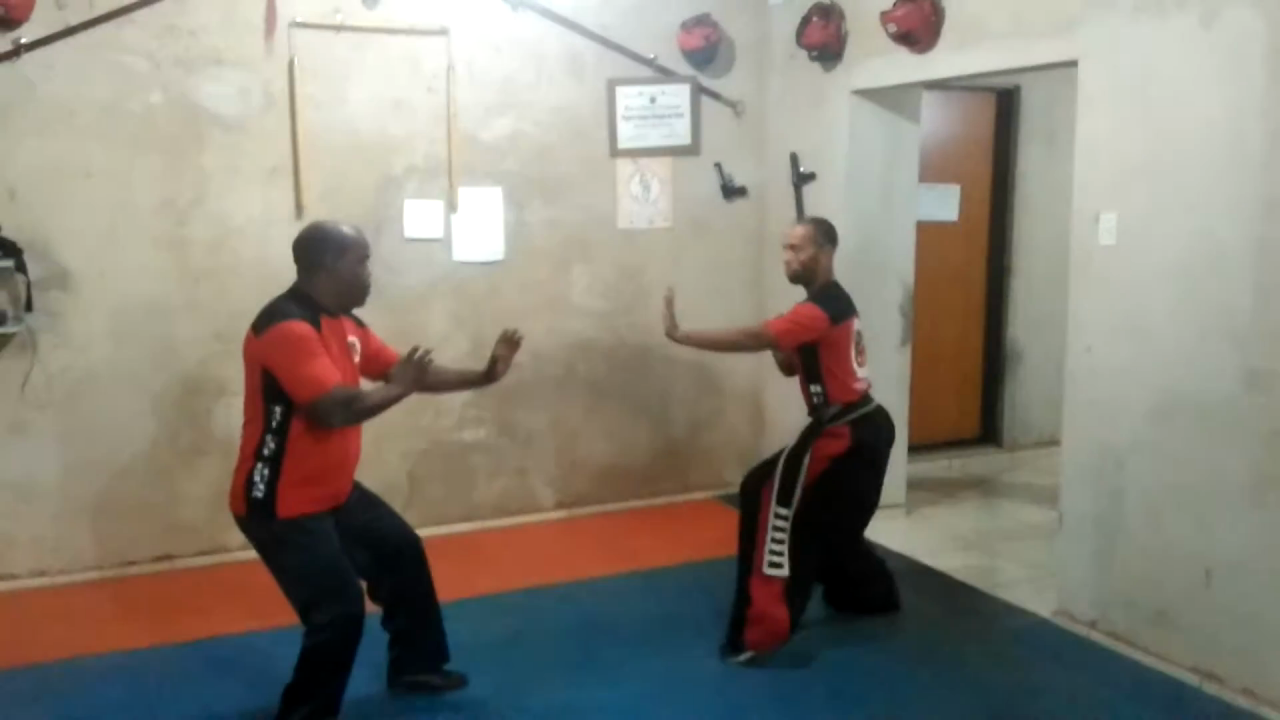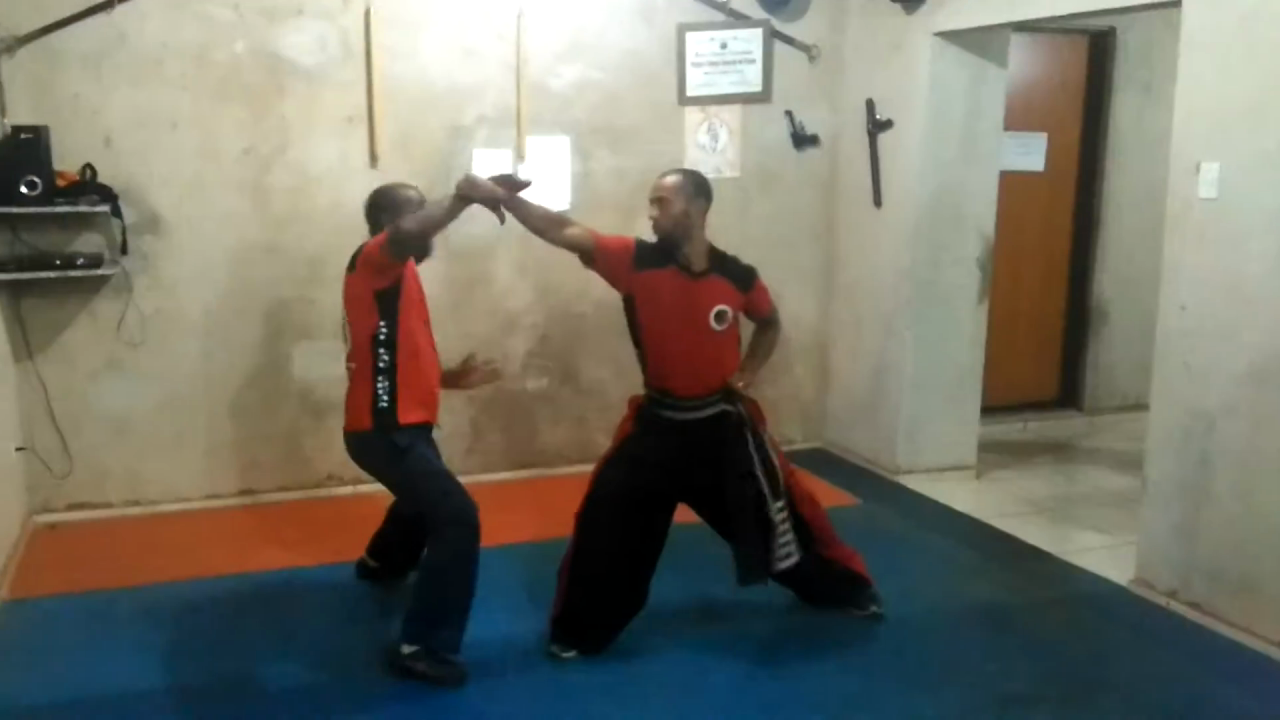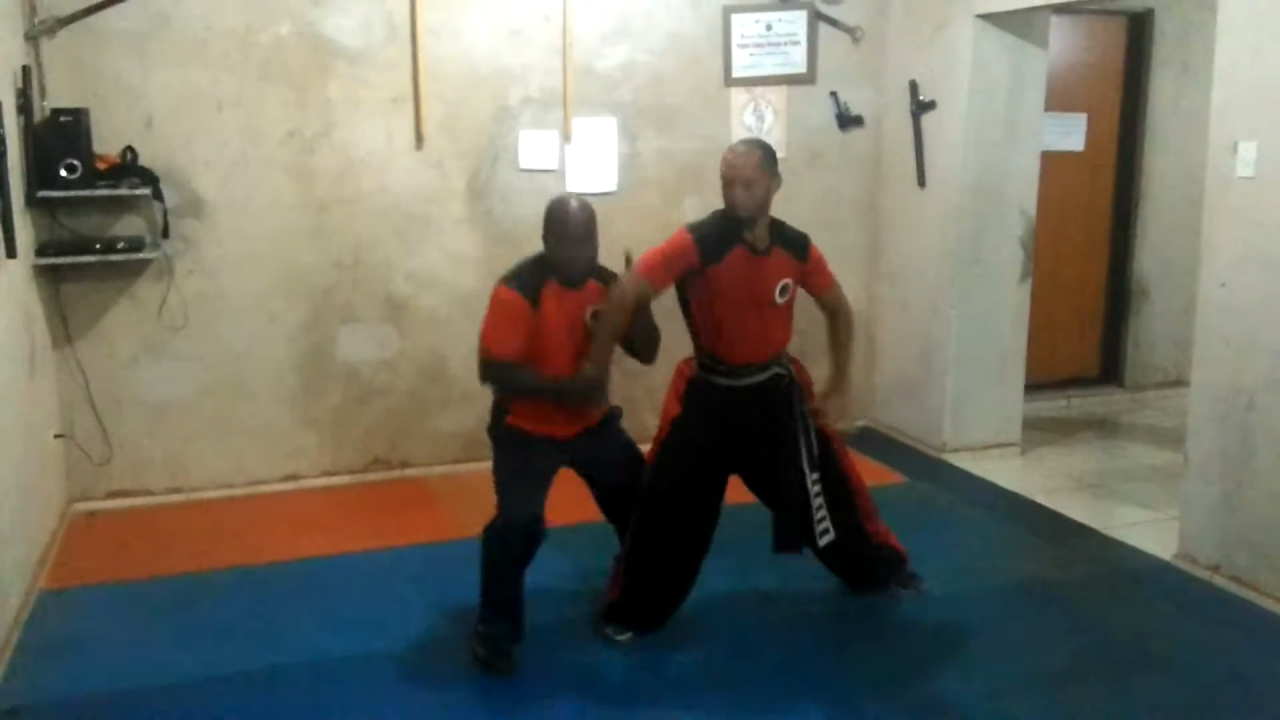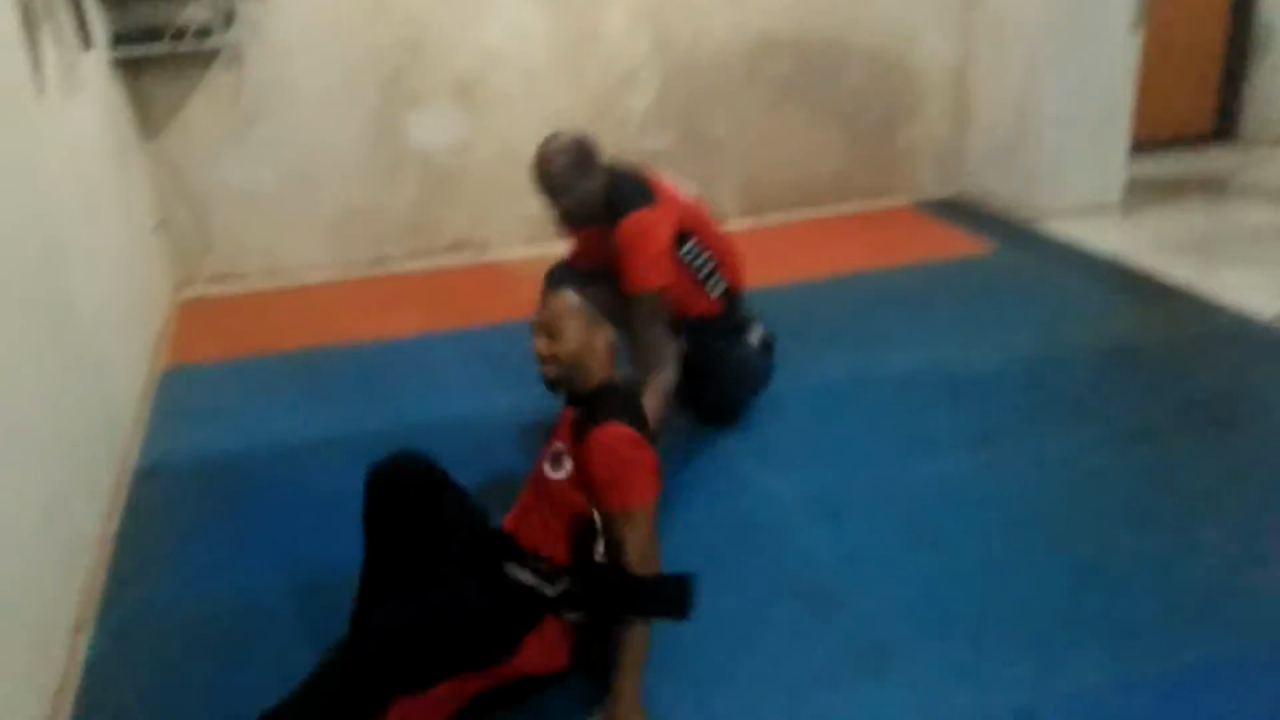
dt=1s
person 1, frame 1
left shoulder: (820, 309)
right shoulder: (832, 304)
left elbow: (753, 338)
right elbow: (792, 365)
left wrist: (680, 334)
right wrist: (782, 349)
left hip: (845, 434)
right hip: (864, 427)
left knee: (768, 499)
right knee: (832, 523)
left ankle: (760, 630)
right ankle: (870, 594)
person 1, frame 2
left shoulder: (739, 278)
right shoulder: (637, 262)
left elbow: (770, 324)
right elbow: (564, 231)
left wrist: (747, 372)
right wrist: (505, 196)
left hip: (724, 424)
right hip: (659, 426)
left knee: (778, 512)
right knee: (607, 519)
left ankle: (849, 585)
right ankle: (580, 629)
person 1, frame 3
left shoulder: (796, 248)
right shoulder: (697, 244)
left elbow: (838, 311)
right elbow: (627, 294)
left wrist: (837, 384)
right wrist: (597, 364)
left hip: (773, 390)
right hip: (710, 393)
left knee: (829, 480)
right knee: (670, 496)
left ankle: (882, 566)
right ankle: (633, 610)
person 1, frame 4
left shoulder: (613, 435)
right shoulder: (589, 406)
left elbow: (640, 566)
left hip: (541, 603)
right hip: (512, 561)
left knee: (385, 652)
right knee: (402, 477)
person 2, frame 1
left shoulder: (344, 324)
right shoulder: (285, 328)
left elbow: (405, 371)
right elbow: (335, 409)
left wrist: (485, 375)
right wrist: (399, 387)
left hip: (335, 491)
right hip: (280, 506)
left knee: (402, 554)
right knee: (339, 612)
left ankle: (415, 664)
person 2, frame 2
left shoulder: (390, 274)
right shoulder: (376, 261)
right elbow: (407, 232)
left wrist: (450, 377)
right wrist: (464, 195)
left hip: (385, 424)
right hip: (387, 428)
left knee: (424, 497)
right knee: (458, 521)
left ankle: (381, 562)
right ankle: (421, 644)
person 2, frame 3
left shoulder: (606, 284)
right shoulder: (518, 290)
left elbow: (646, 352)
right elbow: (493, 369)
left wrist: (639, 304)
right wrist: (565, 389)
left hip: (590, 422)
right hip: (525, 427)
left knee: (640, 495)
right knee: (519, 523)
right ankle: (494, 629)
person 2, frame 4
left shoulder: (640, 216)
right shoulder: (582, 209)
left elbow: (647, 310)
right elbow: (592, 266)
left wrist: (651, 391)
left hip: (702, 296)
right hip: (651, 281)
left knee: (720, 405)
right knee: (563, 283)
left ankle: (753, 346)
